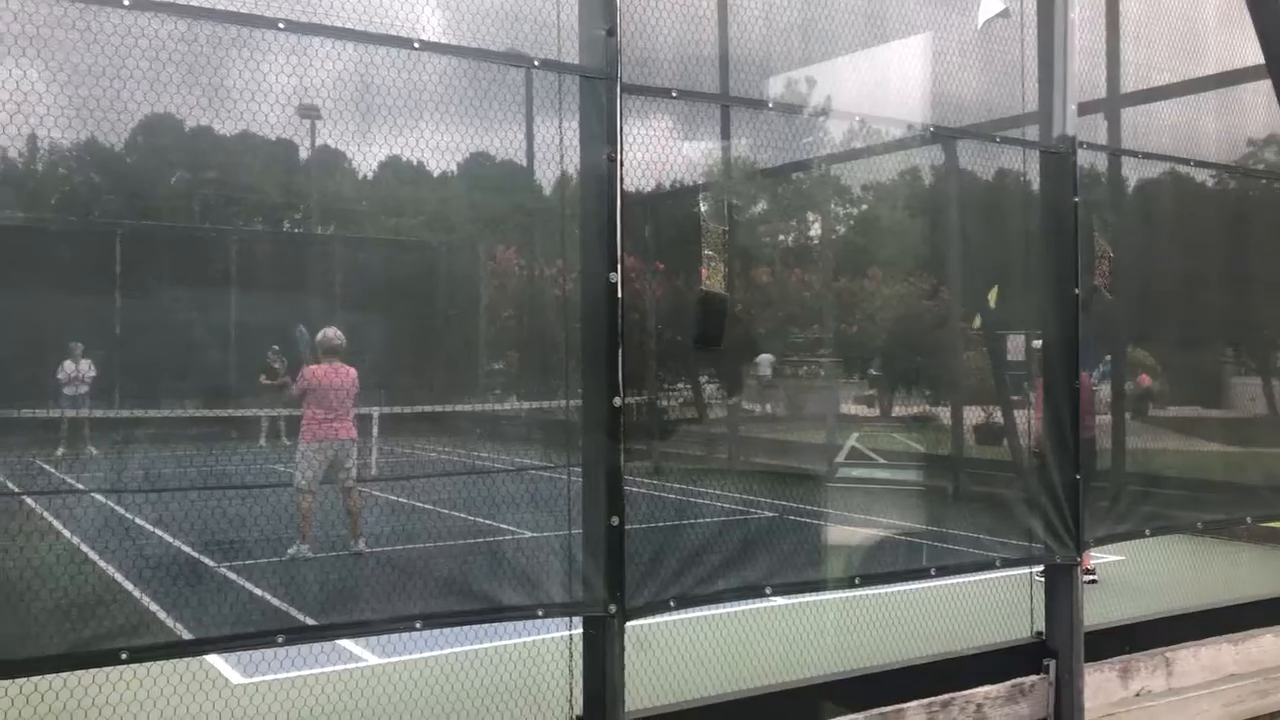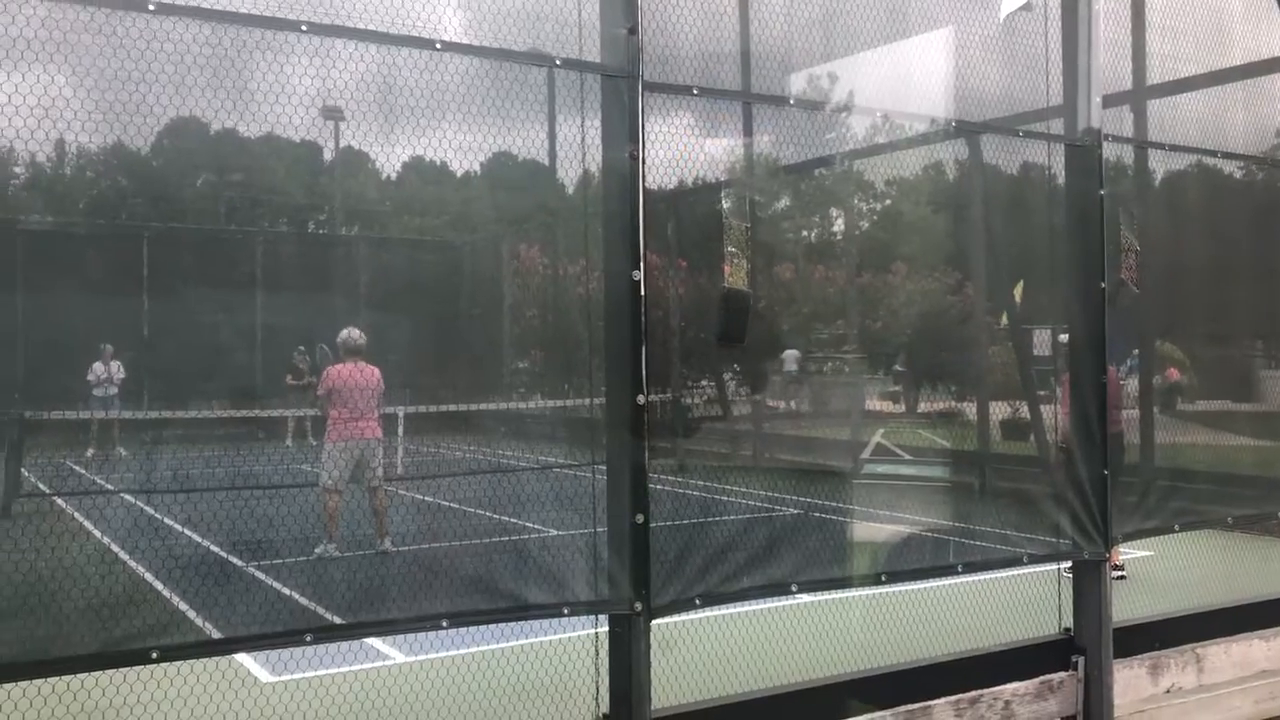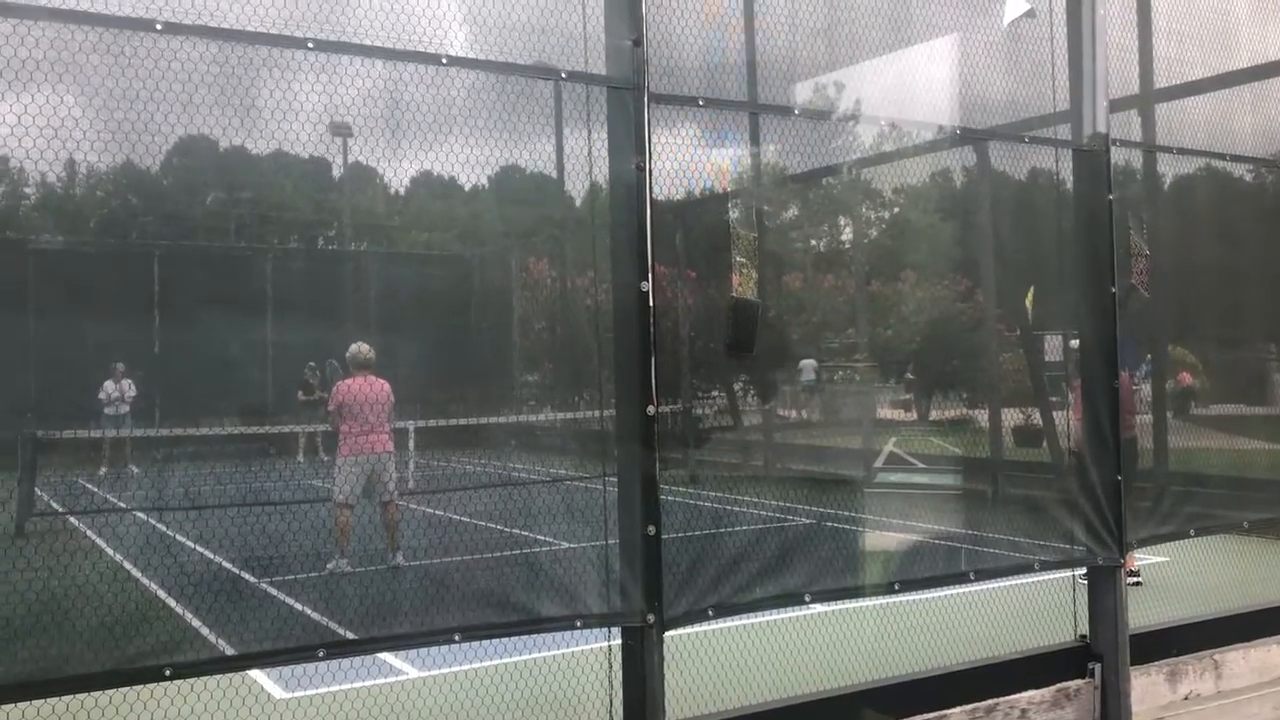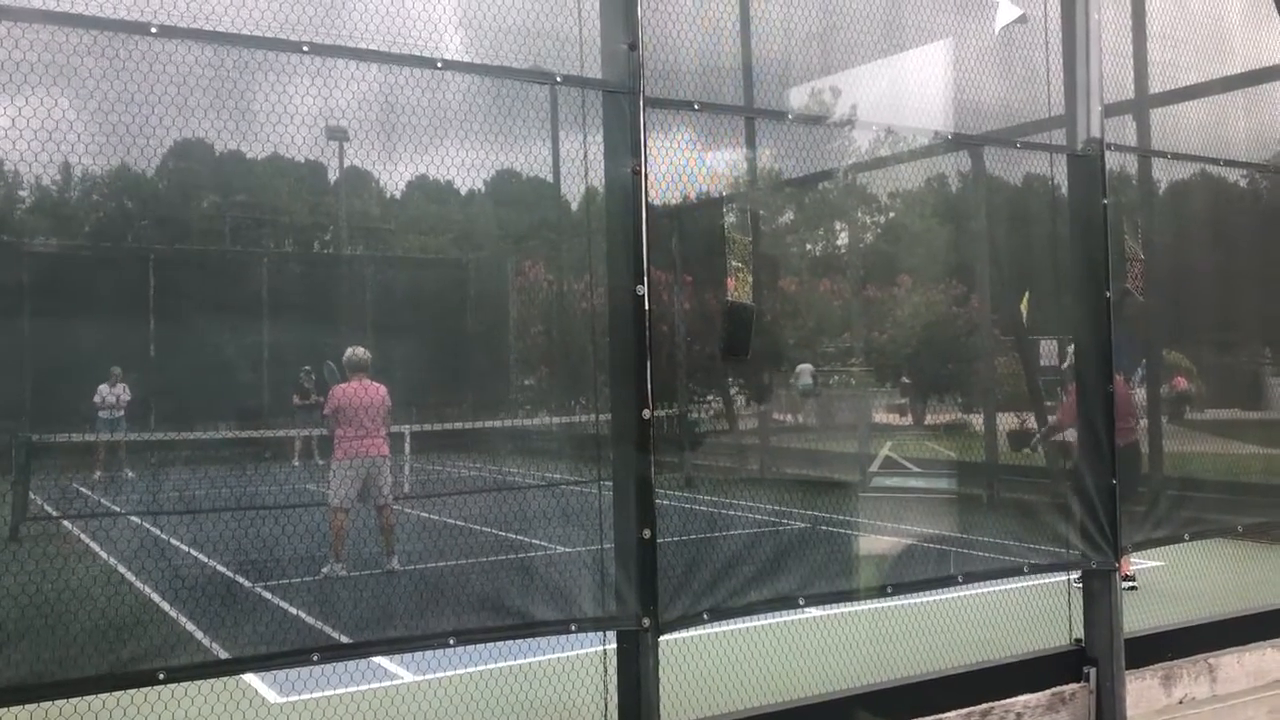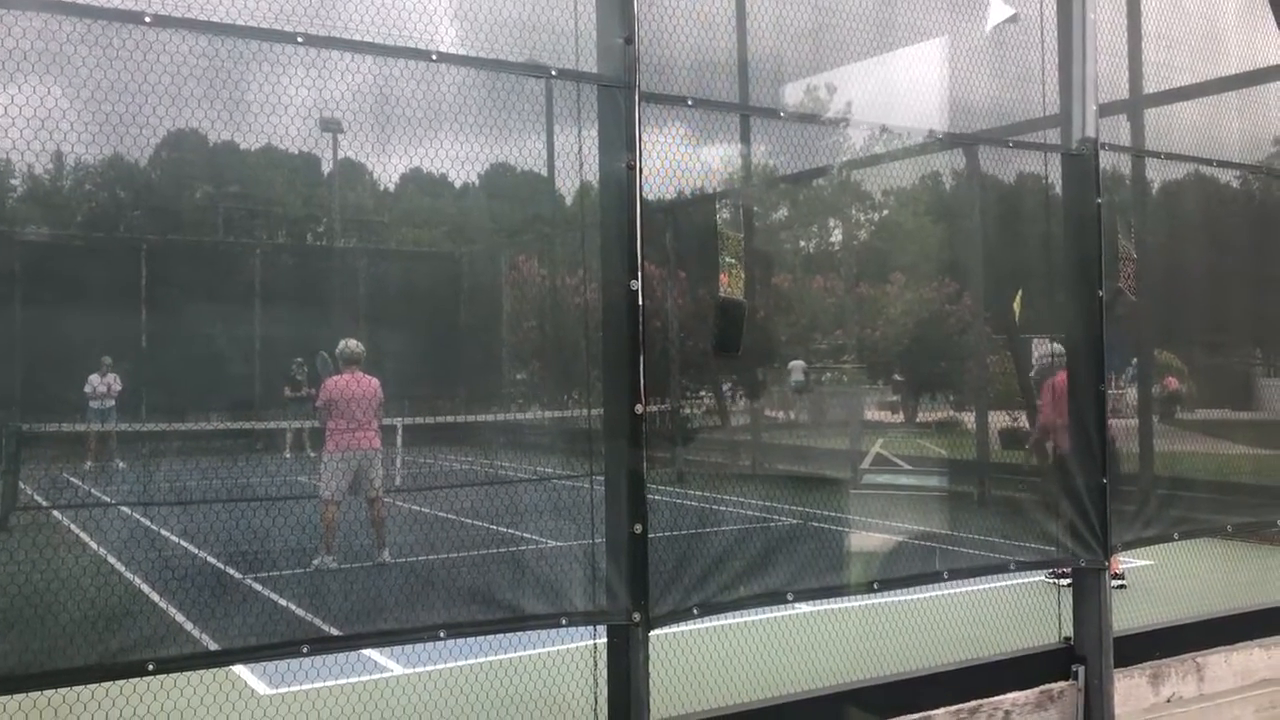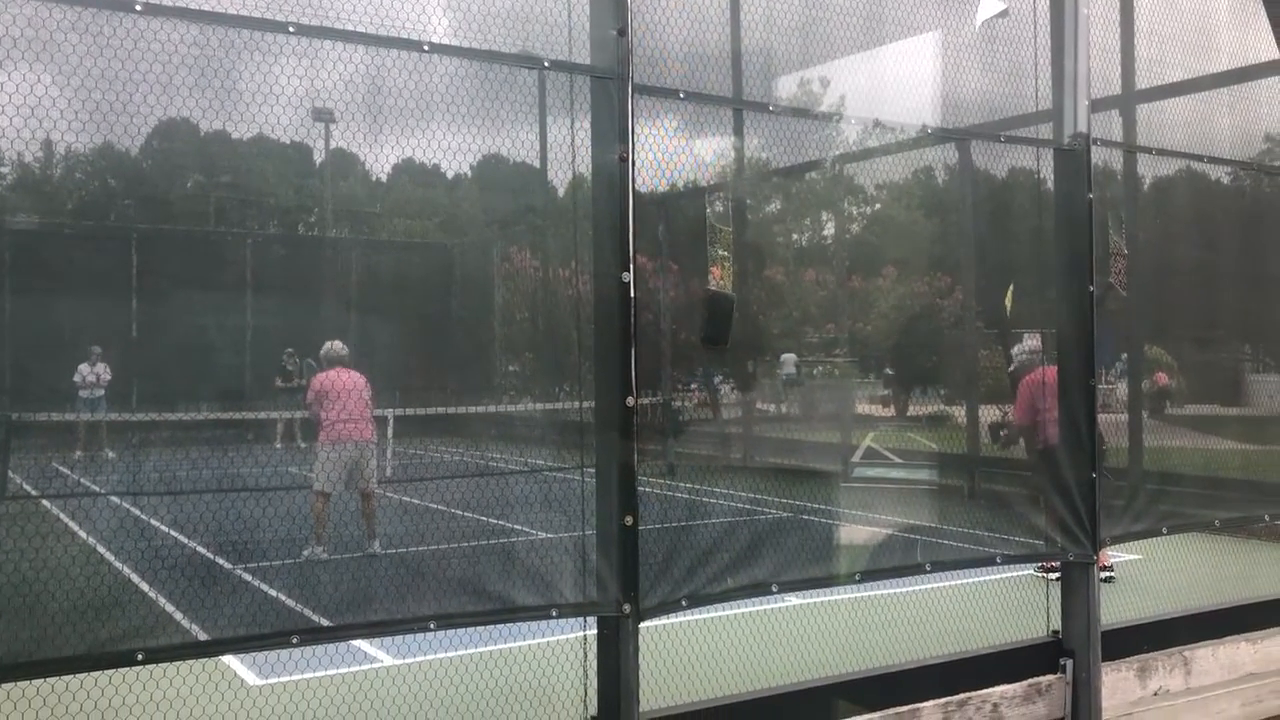
dt=0.5s
person 1, frame 1
left shoulder: (1047, 382)
right shoulder: (1084, 379)
left elbow: (1043, 421)
right elbow: (1090, 414)
left wrist: (1038, 448)
right hip: (1084, 446)
right ankle: (1086, 565)
person 1, frame 2
left shoulder: (1073, 376)
right shoulder: (1111, 373)
left elbow: (1069, 416)
right elbow: (1117, 408)
left wrist: (1064, 444)
right hip: (1112, 441)
right ankle: (1115, 561)
person 1, frame 3
right shoulder: (1124, 377)
left elbow: (1084, 422)
right elbow: (1130, 413)
left wrist: (1075, 448)
right hip: (1126, 446)
right ankle: (1130, 567)
person 1, frame 4
right shoulder: (1119, 381)
left elbow: (1063, 422)
right elbow: (1133, 417)
left wrist: (1041, 437)
right hip: (1129, 450)
right knee: (1118, 510)
right ankle: (1126, 571)
person 1, frame 5
left shoulder: (1052, 384)
left elbow: (1046, 426)
left wrist: (1033, 446)
left hip: (1071, 453)
left ankle: (1067, 569)
right ankle: (1115, 570)
person 1, frame 6
left shoulder: (1028, 382)
right shoulder: (1062, 374)
left elbow: (1022, 424)
left wrist: (1007, 440)
left hip: (1053, 447)
left knee: (1056, 505)
left ankle: (1054, 563)
right ankle: (1103, 563)
person 2, frame 1
left shoulder: (310, 373)
right shoulder: (352, 374)
left elbow: (293, 395)
left hip: (315, 438)
right hip: (346, 437)
left knee: (306, 490)
right knee: (350, 488)
left ankle: (304, 544)
right ankle: (357, 540)
person 2, frame 2
left shoulder: (332, 373)
right shoulder: (375, 373)
left elbow: (325, 408)
left hip: (340, 438)
right hip: (371, 436)
left knee: (332, 489)
right knee: (377, 488)
left ankle: (330, 544)
right ankle: (383, 539)
person 2, frame 3
left shoulder: (341, 388)
right shoulder: (385, 387)
left elbow: (335, 424)
left hip: (352, 452)
right hip: (383, 450)
left knee: (343, 504)
right knee: (389, 502)
left ankle: (342, 559)
right ankle: (395, 554)
person 2, frame 4
left shoulder: (337, 392)
right shoulder: (382, 391)
left elbow: (332, 427)
right elbow: (386, 425)
left hip: (347, 456)
right hip: (378, 454)
left knee: (339, 509)
right knee: (384, 506)
left ankle: (337, 563)
right ankle: (391, 558)
person 2, frame 5
left shoulder: (330, 384)
right shoulder: (374, 384)
left elbow: (324, 420)
right elbow: (379, 417)
left hip: (339, 448)
right hip: (370, 446)
left knee: (330, 501)
right knee: (376, 499)
left ankle: (328, 555)
right ankle: (382, 550)
person 2, frame 6
left shoulder: (319, 380)
right shoulder: (361, 379)
left elbow: (315, 414)
left hip: (333, 439)
right hip: (364, 437)
left knee: (321, 493)
right knee: (367, 491)
left ankle: (318, 546)
right ankle: (373, 542)
